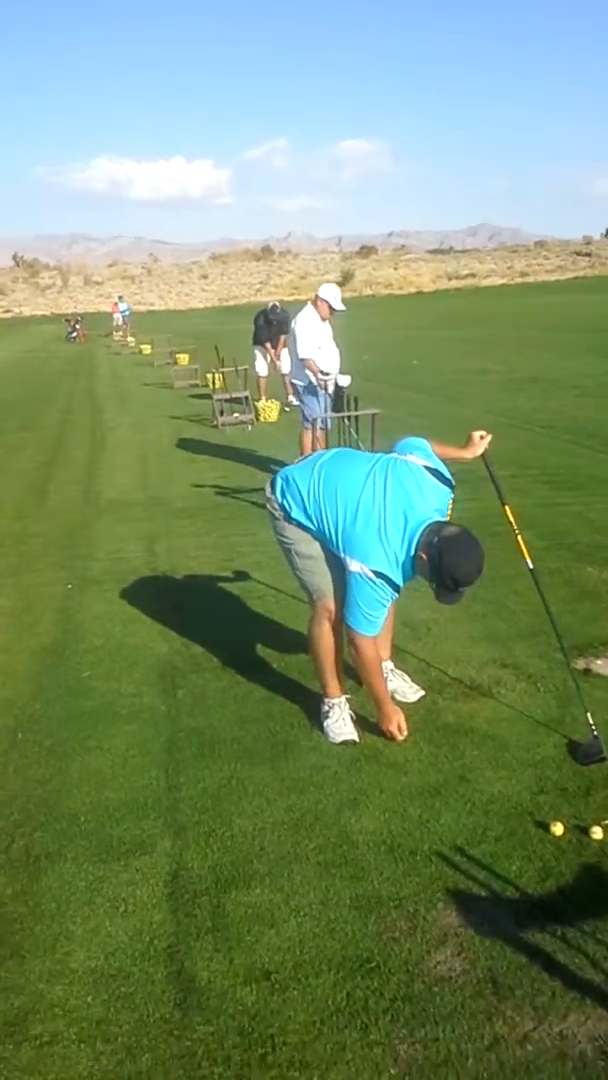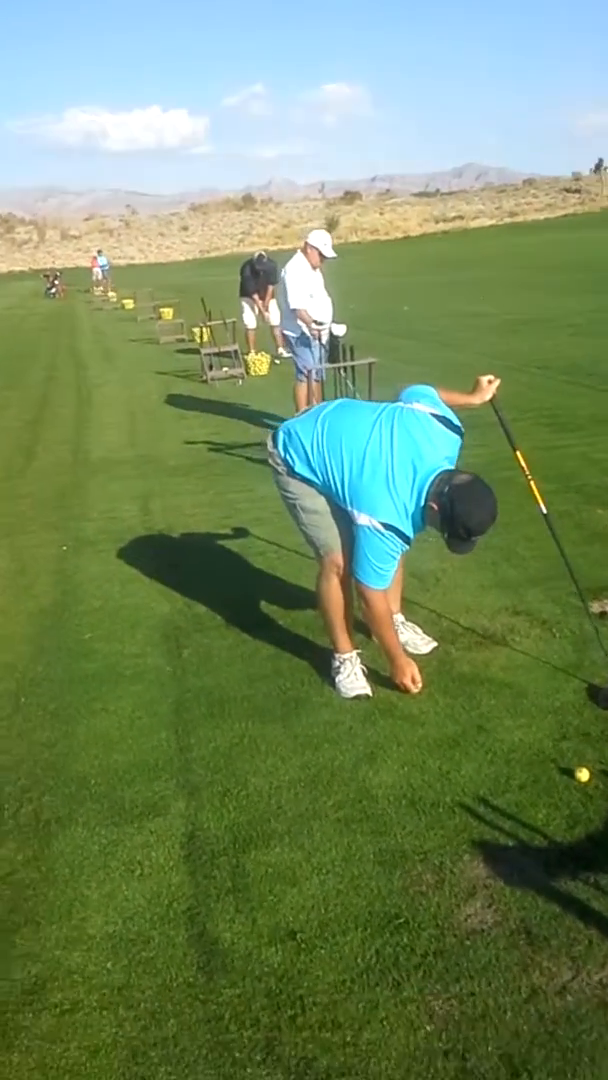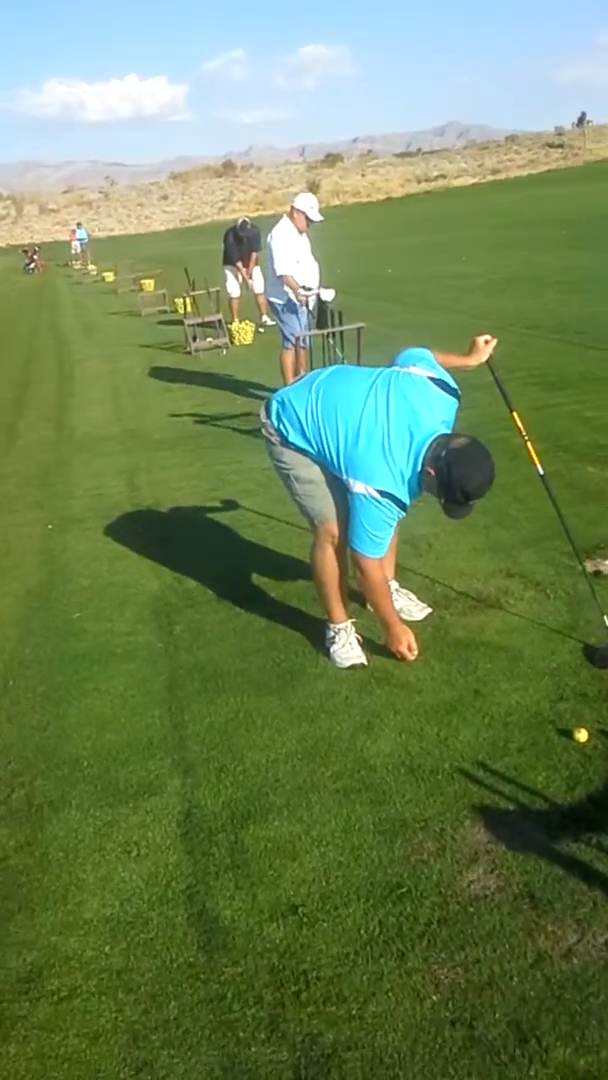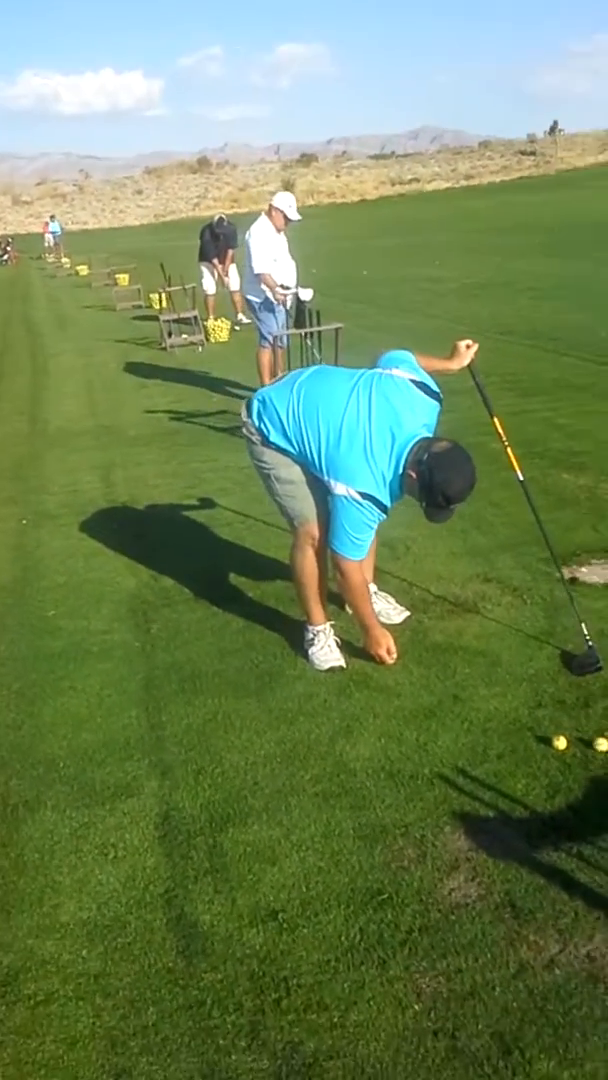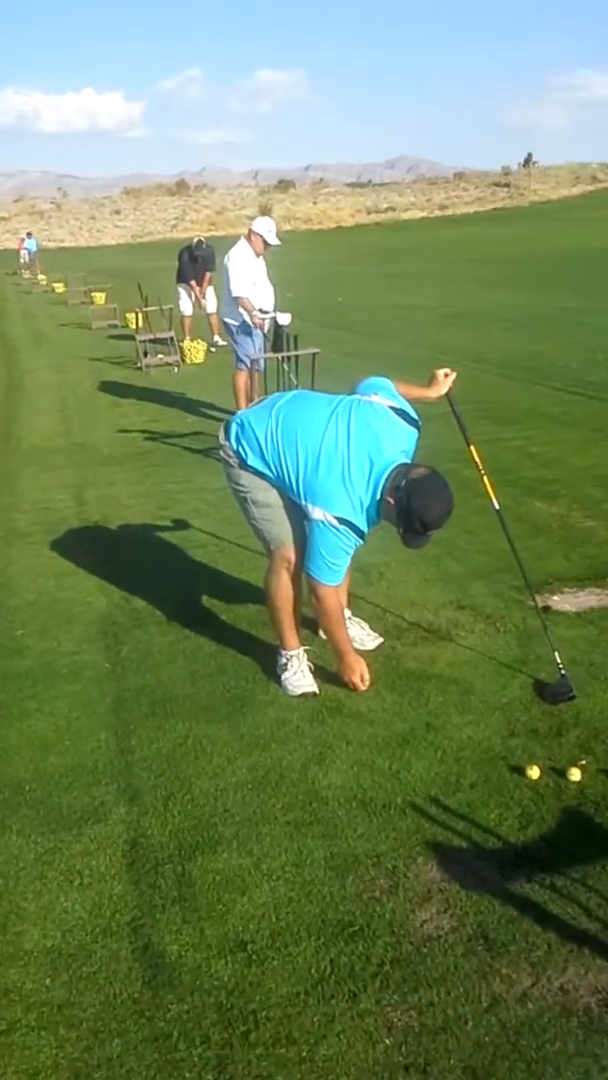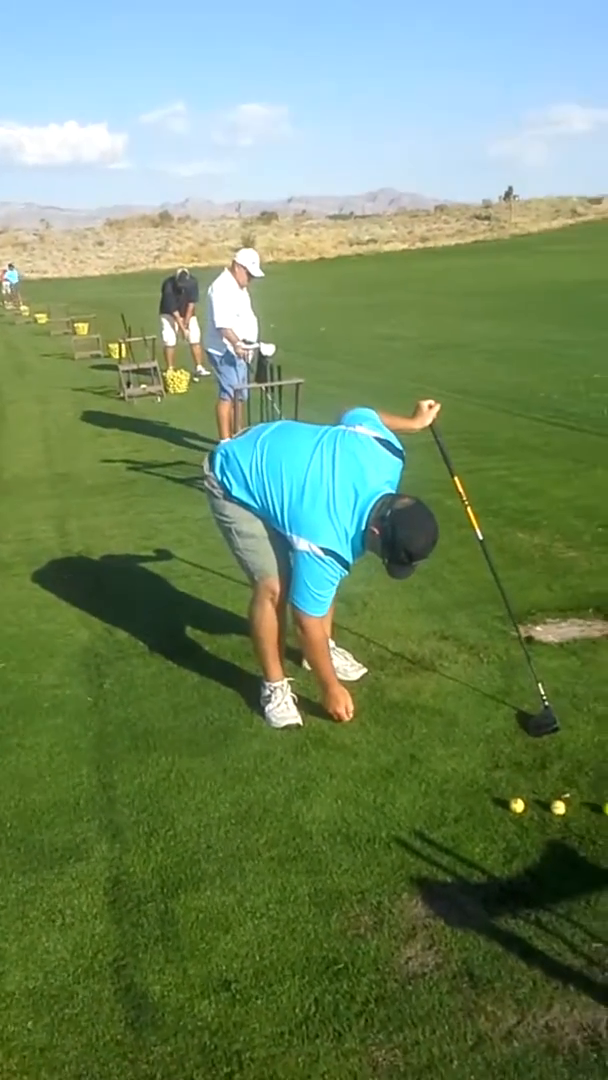
dt=0.1s
person 1, frame 1
left shoulder: (439, 484)
right shoulder: (377, 565)
left elbow: (412, 444)
right elbow: (361, 640)
left wrist: (466, 452)
right wrist: (385, 709)
right hip: (294, 504)
right knee: (330, 606)
left ankle: (384, 668)
right ankle: (333, 703)
person 1, frame 2
left shoulder: (448, 432)
right shoulder: (387, 518)
left elbow: (418, 392)
right elbow: (371, 595)
left wrist: (473, 397)
right wrist: (398, 662)
right hip: (297, 458)
right knee: (338, 560)
left ankle: (394, 620)
right ankle: (344, 658)
person 1, frame 3
left shoulder: (443, 395)
right shoulder: (383, 485)
left elbow: (413, 356)
right elbow: (366, 563)
left wrist: (469, 359)
right wrist: (394, 629)
right hip: (290, 428)
right knee: (333, 529)
left ankle: (389, 588)
right ankle: (338, 627)
person 1, frame 4
left shoulder: (426, 398)
right shoulder: (364, 487)
left elbow: (396, 358)
right elbow: (346, 565)
left wrist: (451, 363)
right wrist: (373, 632)
right hip: (271, 427)
right knee: (313, 531)
left ankle: (367, 591)
right ankle: (317, 629)
person 1, frame 5
left shoulder: (404, 424)
right shoulder: (341, 512)
left elbow: (374, 384)
right elbow: (322, 590)
left wrist: (429, 391)
right wrist: (346, 658)
right hip: (249, 451)
right knee: (289, 555)
left ankle: (341, 617)
right ankle: (290, 655)
person 1, frame 6
left shoulder: (389, 455)
right shoulder: (326, 543)
left elbow: (359, 415)
right elbow: (308, 621)
left wrist: (413, 422)
right wrist: (331, 689)
right hip: (233, 482)
right knee: (273, 586)
left ankle: (325, 648)
right ankle: (274, 687)
